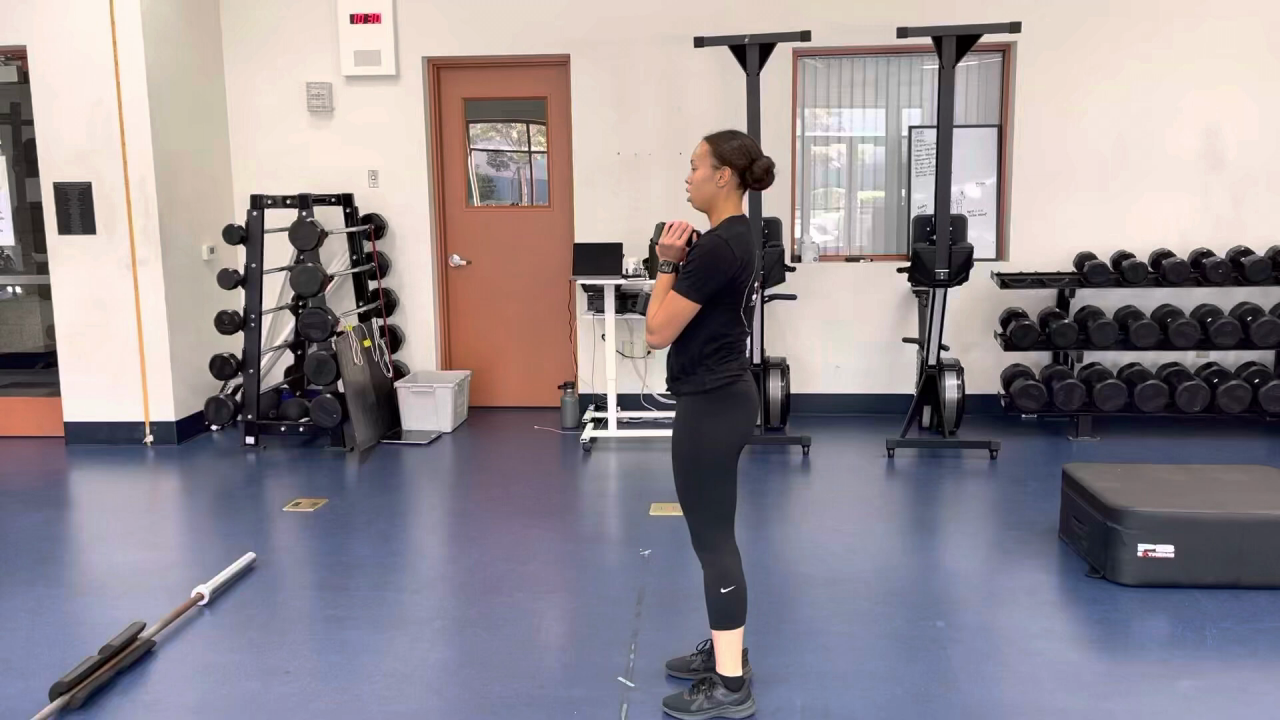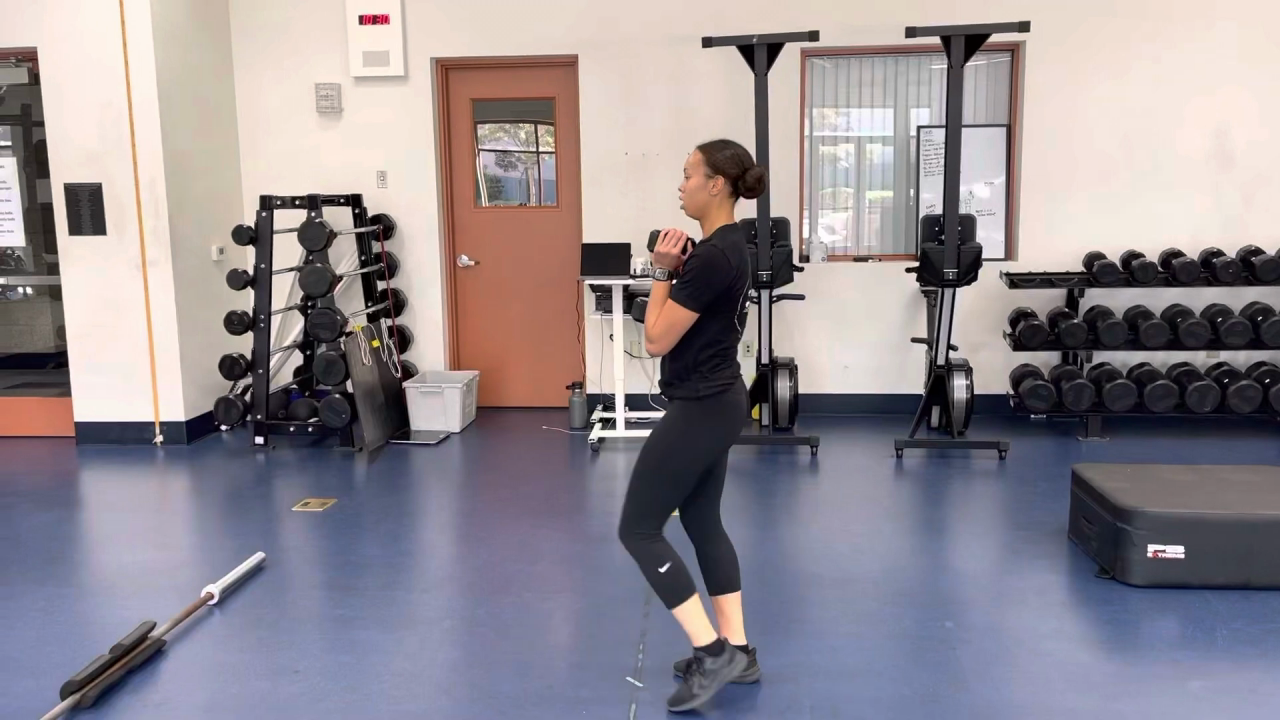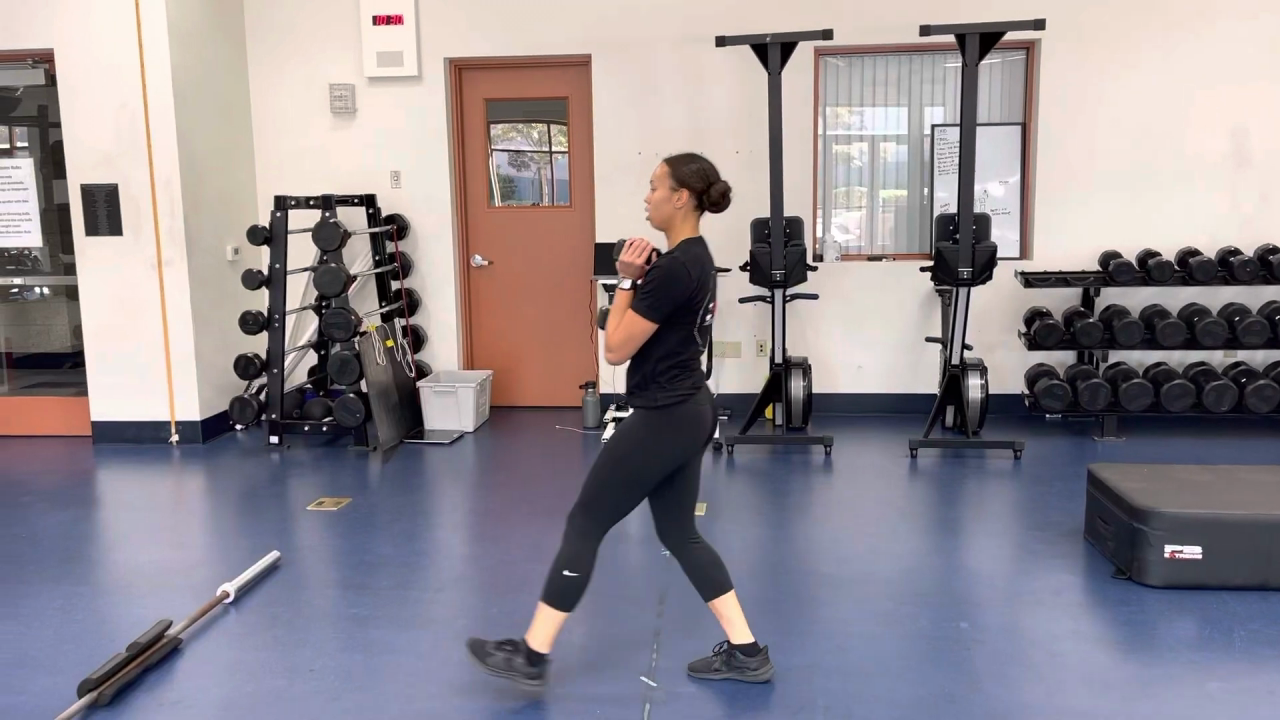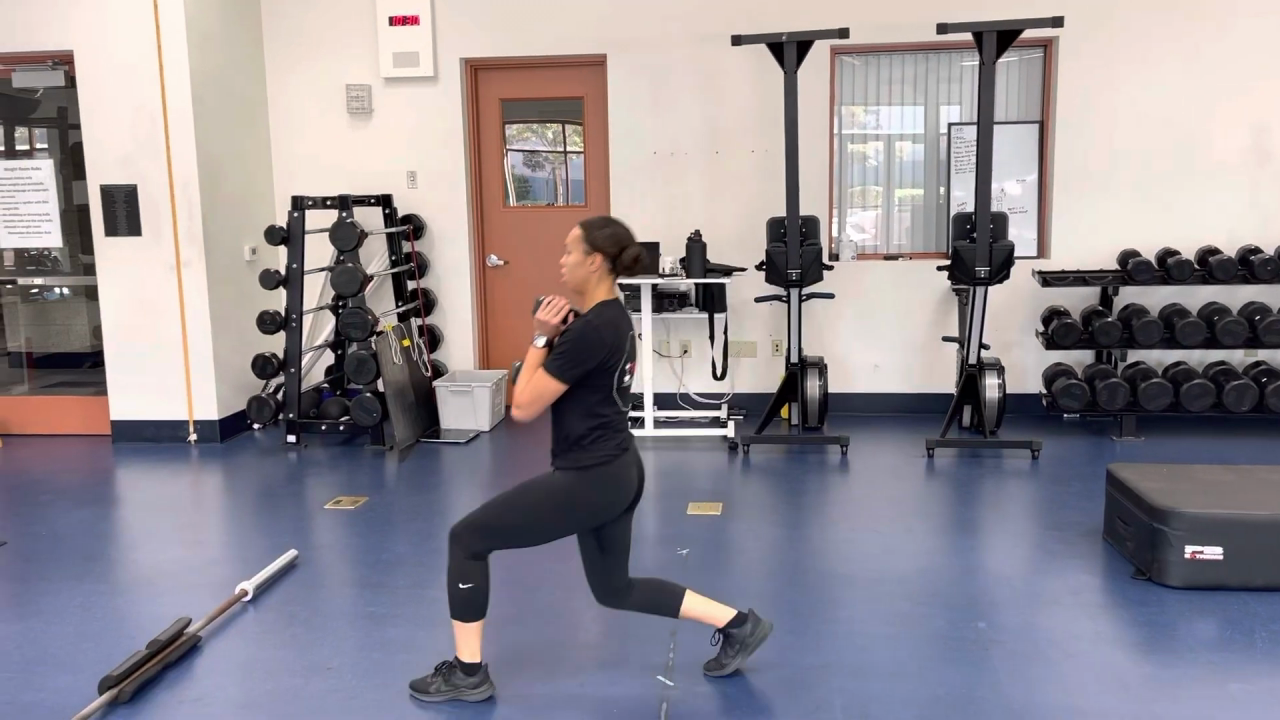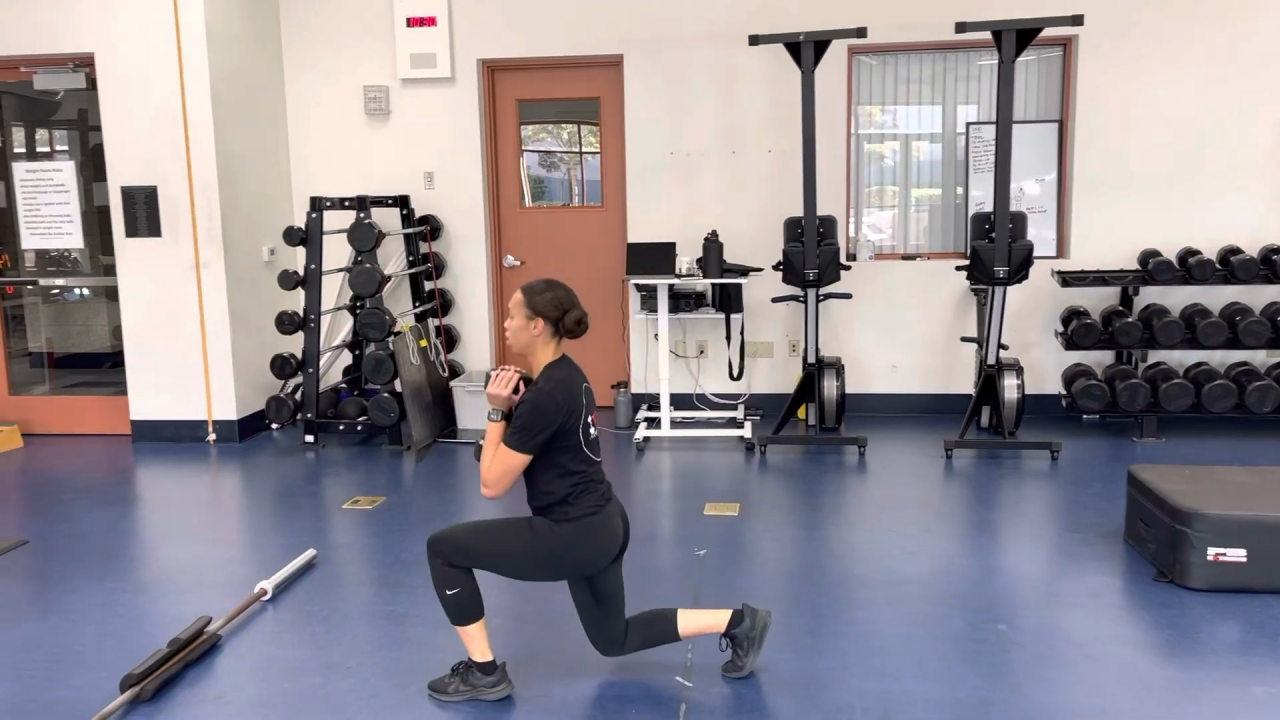
dt=0.4s
person 1, frame 1
left shoulder: (718, 246)
right shoulder: (735, 237)
left elbow: (658, 331)
left wrist: (667, 264)
right wrist: (681, 262)
left hip: (711, 405)
right hip: (726, 396)
left knee: (711, 538)
right knee: (713, 529)
right ankle: (724, 654)
person 1, frame 2
left shoulder: (714, 254)
right shoulder: (726, 246)
left elbow: (657, 340)
left wrist: (662, 272)
right wrist: (675, 270)
left hip: (700, 409)
right hip: (717, 402)
left knee: (638, 528)
right knee: (702, 523)
left ankle: (712, 653)
right ankle: (736, 648)
person 1, frame 3
left shoulder: (675, 268)
right shoulder: (694, 258)
left elbow: (616, 350)
left wrist: (626, 281)
right wrist: (639, 280)
left hip: (663, 419)
right hip: (690, 412)
left knee: (585, 525)
right knee: (679, 533)
left ankle: (528, 655)
right ankle: (746, 651)
person 1, frame 4
left shoulder: (591, 329)
right shoulder: (610, 317)
left elbow: (523, 408)
left wrist: (542, 339)
right wrist: (556, 338)
left hip: (588, 480)
right hip: (616, 473)
left knee: (467, 538)
right knee: (613, 588)
left ankle: (467, 671)
right ankle: (738, 624)
person 1, frame 5
left shoulder: (545, 397)
right shoulder: (564, 374)
left elbow: (492, 484)
left wrist: (498, 413)
right wrist: (512, 410)
left hip: (573, 536)
right hip: (601, 526)
left knee: (444, 548)
right knee: (614, 638)
left ankle: (483, 672)
right ankle: (739, 623)
